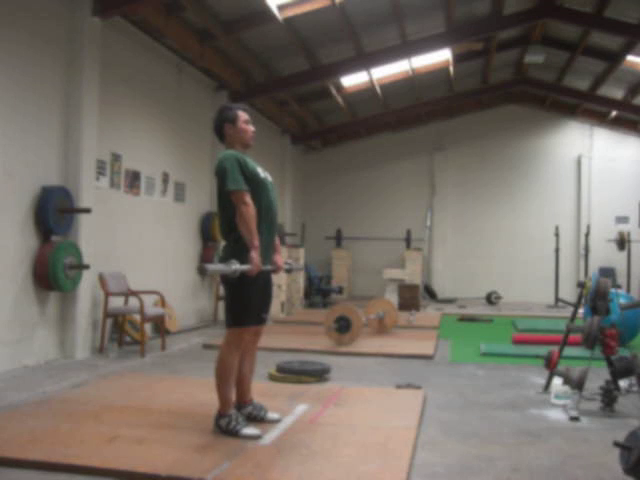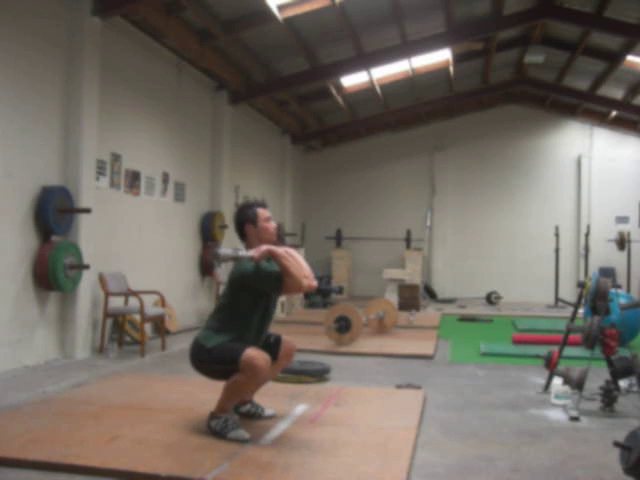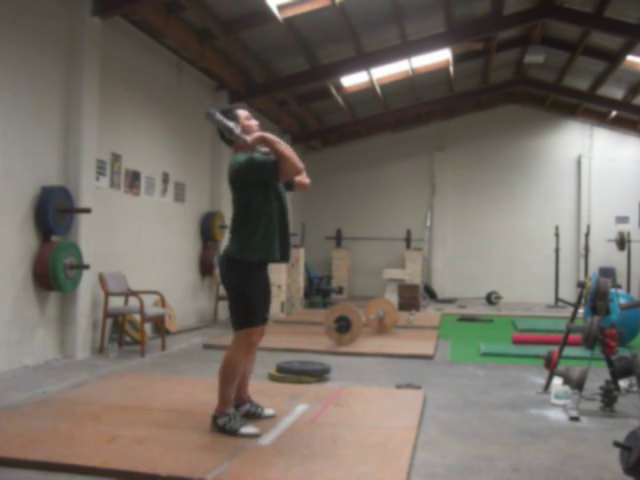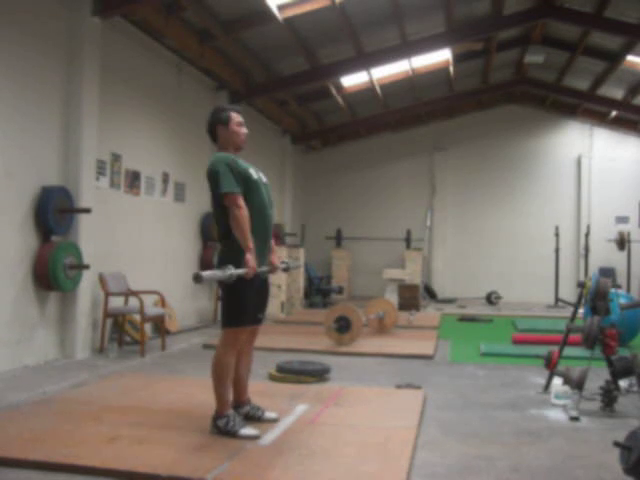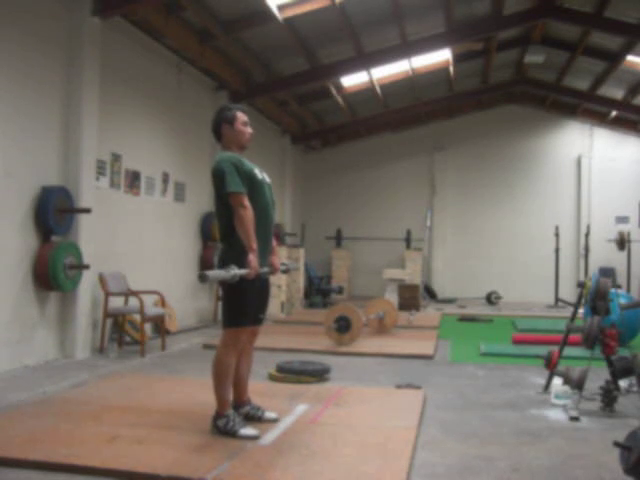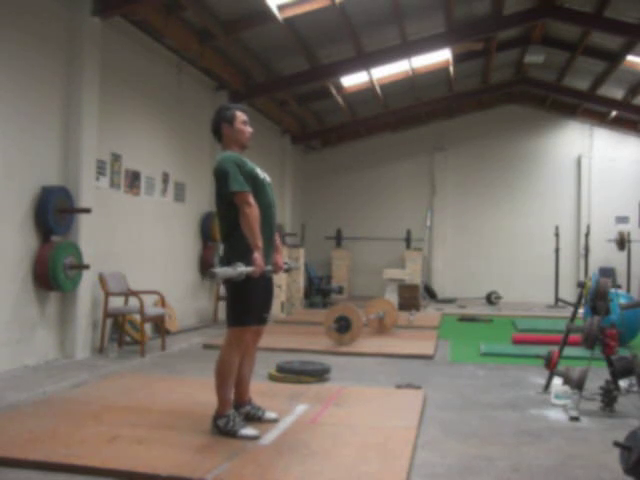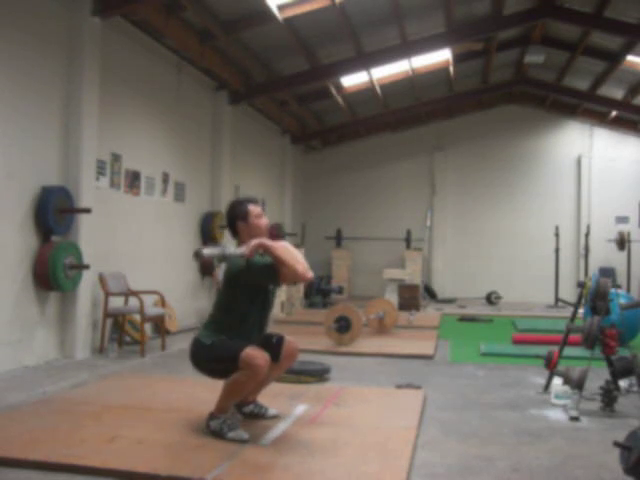
dt=0.7s
person 1, frame 1
left shoulder: (250, 164)
right shoulder: (231, 160)
left elbow: (267, 211)
right elbow: (244, 206)
left wrist: (275, 251)
right wrist: (254, 250)
left hip: (259, 264)
right hip: (243, 262)
left knee: (252, 337)
right knee: (237, 337)
left ankle: (245, 404)
right ankle: (226, 414)
person 1, frame 2
left shoulder: (266, 263)
right shoulder: (250, 268)
left elbow: (310, 283)
right elbow: (301, 285)
left wrist: (288, 252)
right wrist: (276, 252)
right hip: (211, 349)
left knee: (286, 349)
right knee: (259, 362)
left ankle: (243, 400)
right ankle: (220, 416)
person 1, frame 3
left shoulder: (259, 160)
right shoulder: (245, 161)
left elbow: (302, 180)
right elbow: (296, 167)
left wrist: (268, 142)
right wrist: (267, 139)
left hip: (255, 261)
right hip: (242, 262)
left knee: (254, 337)
right knee: (245, 338)
left ankle: (242, 401)
right ankle: (223, 414)
person 1, frame 4
left shoulder: (245, 165)
right shoulder: (224, 163)
left elbow: (260, 211)
right elbow: (237, 207)
left wrist: (271, 252)
right wrist: (248, 252)
left hip: (256, 265)
right hip: (239, 263)
left knee: (248, 337)
right knee: (233, 339)
left ankle: (242, 403)
right ankle: (223, 415)
person 1, frame 5
left shoulder: (247, 165)
right shoulder: (227, 162)
right elbow: (242, 208)
left wrist: (272, 253)
right wrist: (250, 253)
left hip: (258, 264)
right hip: (240, 263)
left knee: (249, 337)
right knee: (233, 338)
left ankle: (242, 403)
right ankle: (223, 415)
person 1, frame 6
left shoulder: (245, 164)
right shoulder: (229, 162)
left elbow: (266, 213)
right elbow: (247, 206)
left wrist: (276, 251)
right wrist: (256, 251)
left hip: (261, 264)
right hip: (244, 263)
left knee: (252, 337)
right knee: (238, 338)
left ankle: (243, 404)
right ankle: (224, 415)
person 1, frame 7
left shoulder: (259, 260)
right shoulder: (245, 264)
left elbow: (305, 273)
right elbow: (301, 275)
left wrist: (282, 248)
right wrist: (269, 246)
right hip: (211, 347)
left knee: (289, 350)
right knee: (259, 362)
left ankle: (245, 401)
right ankle: (218, 416)
